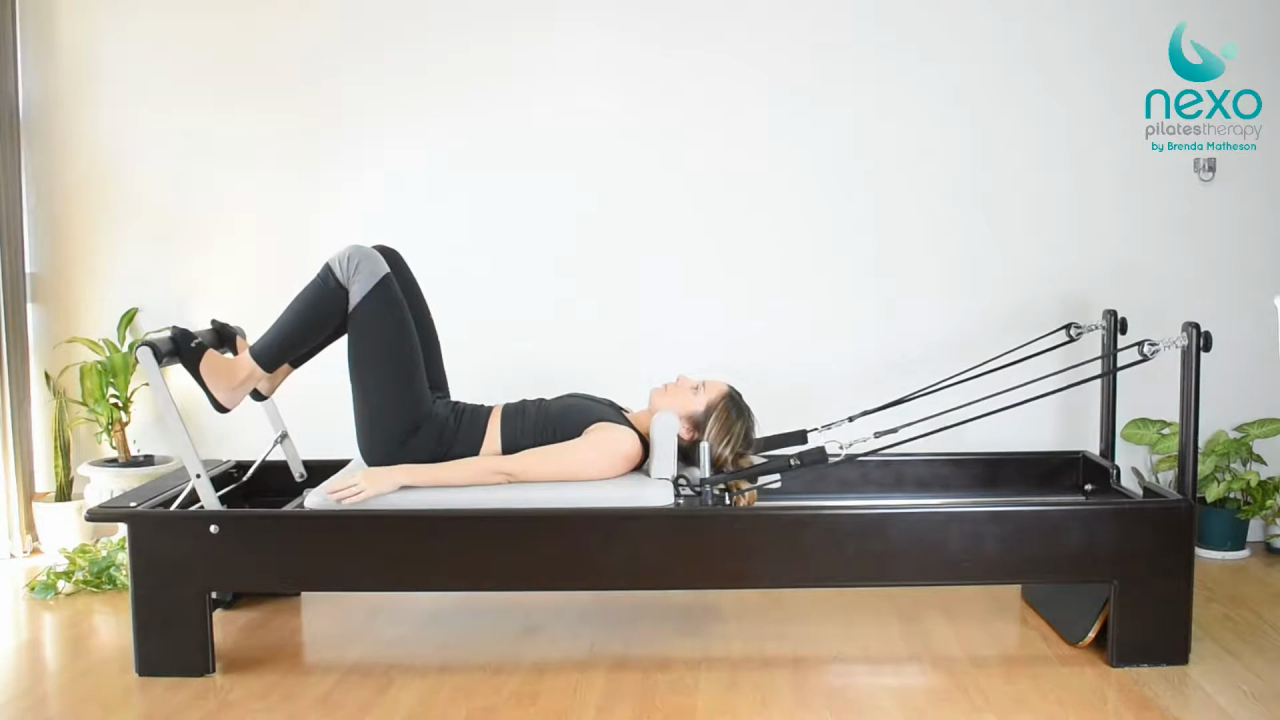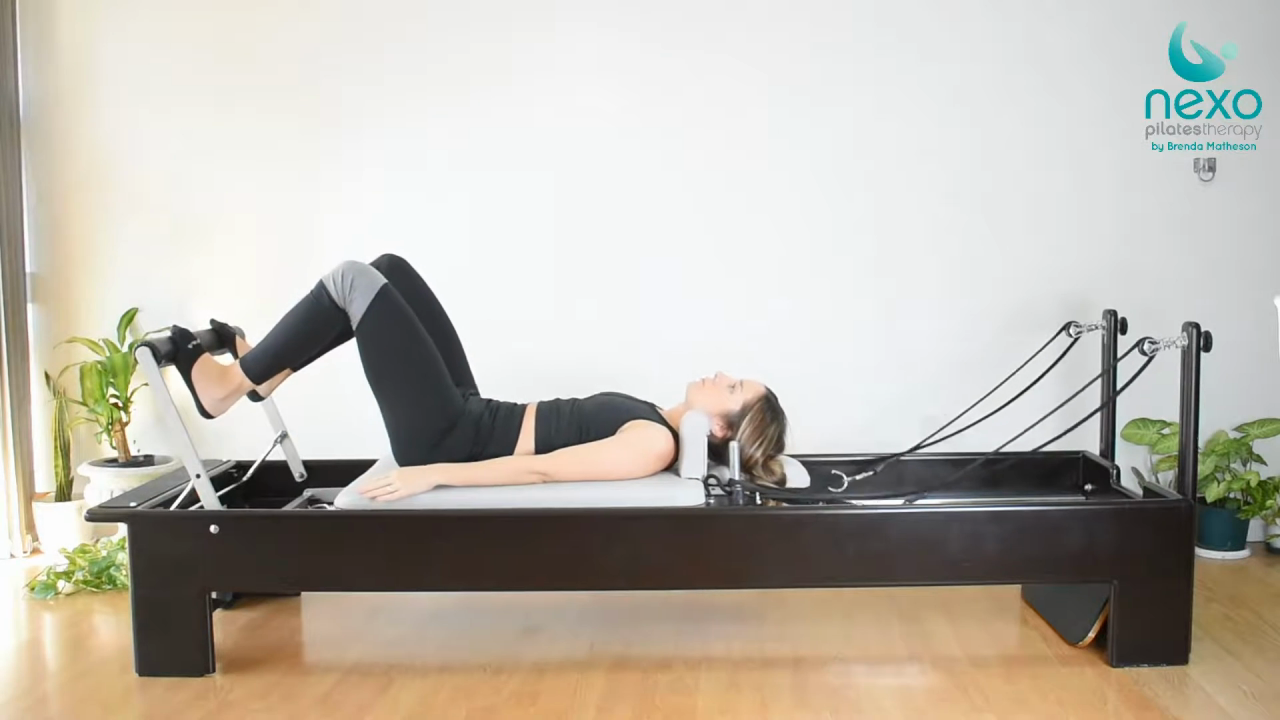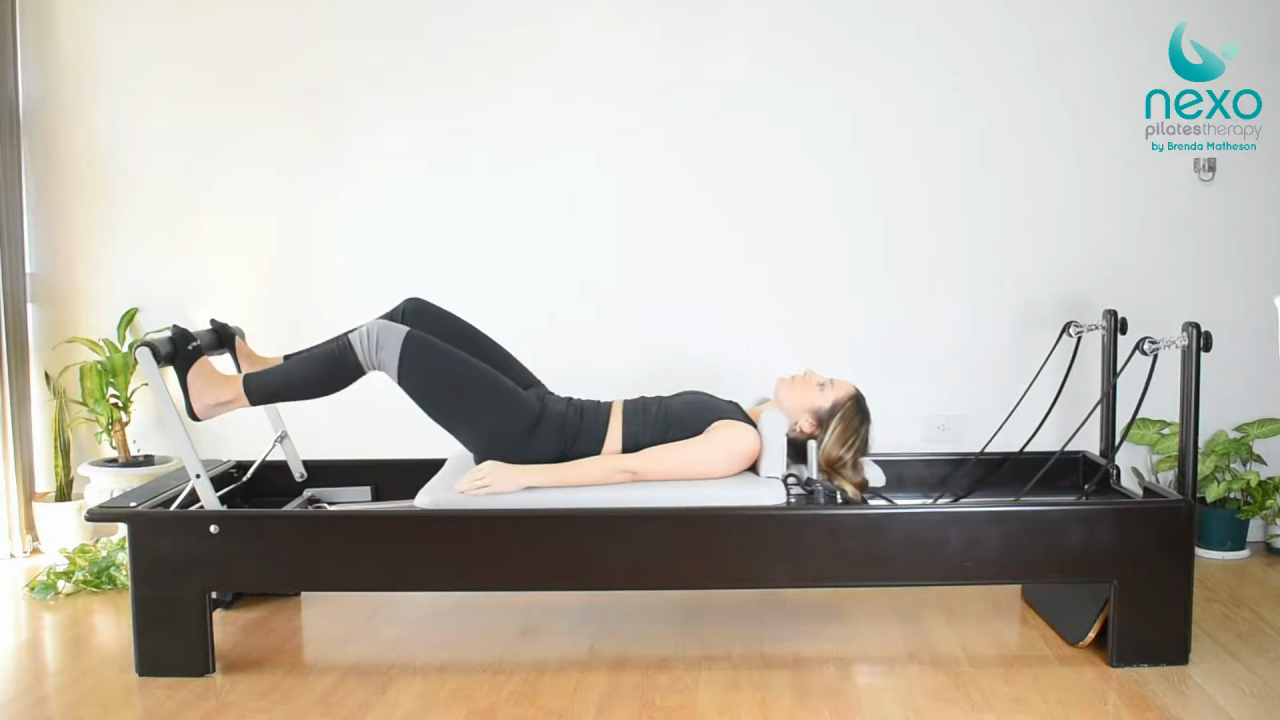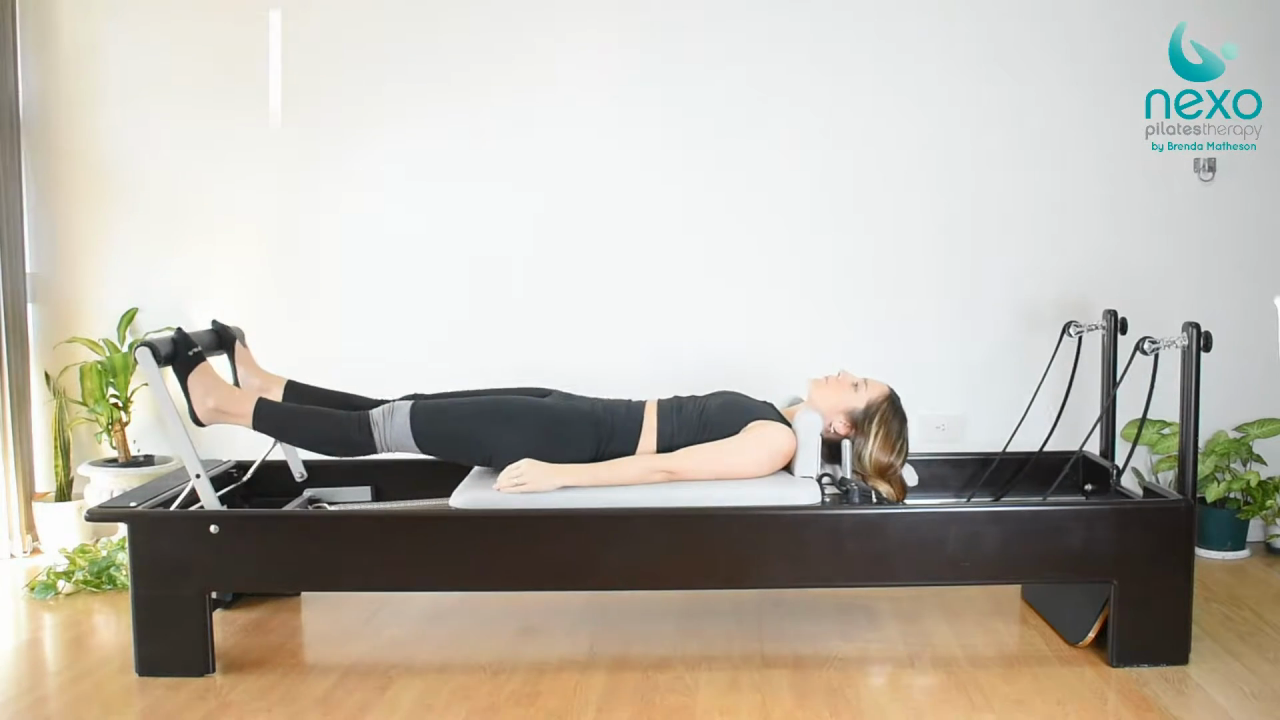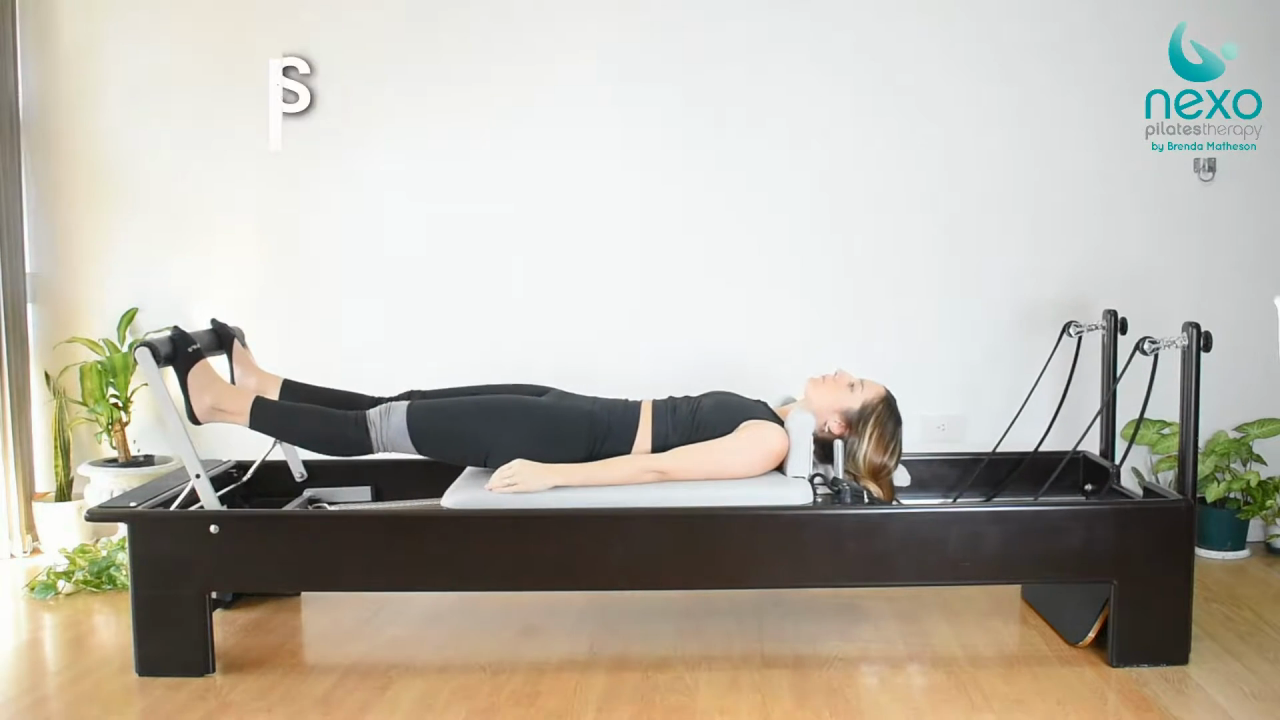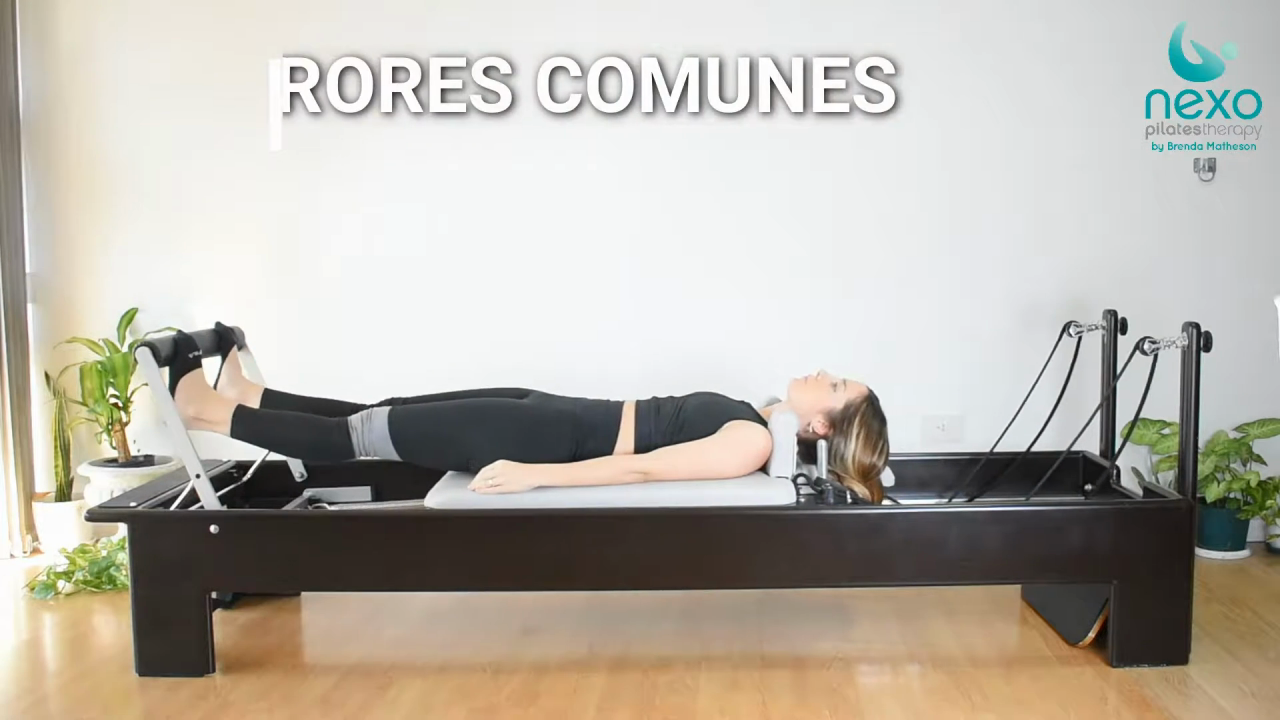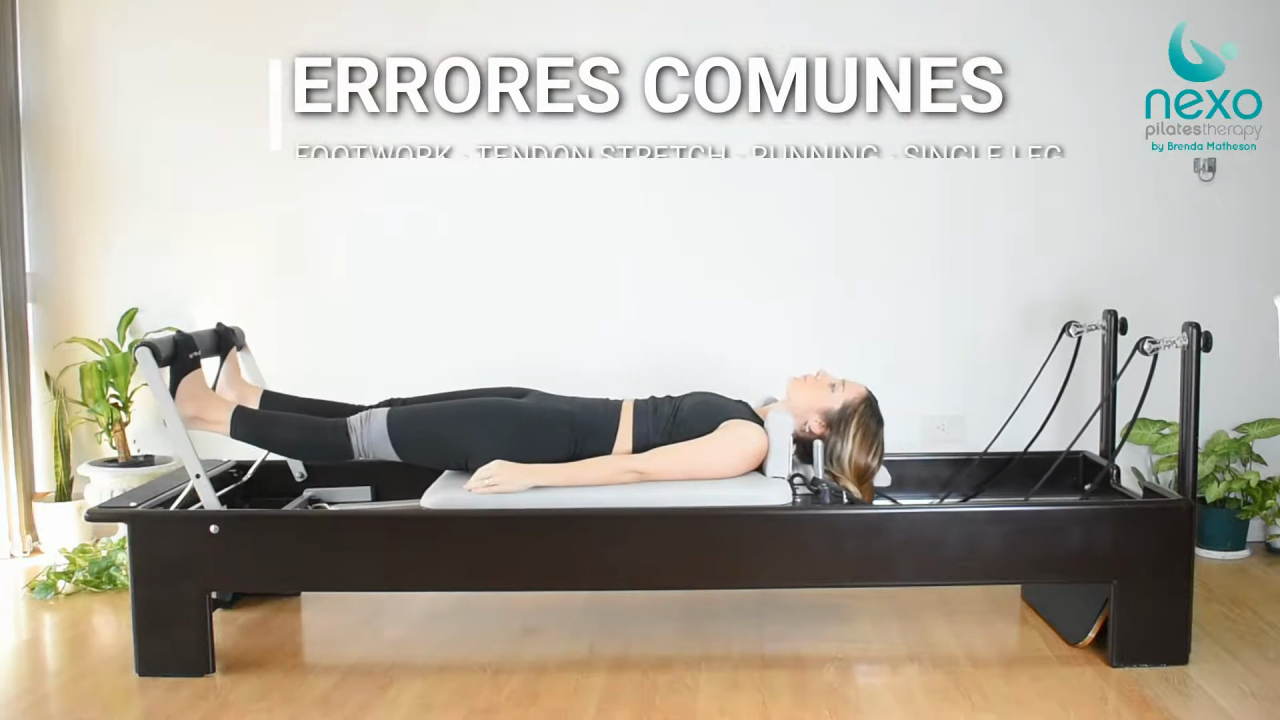
dt=0.4s
person 1, frame 1
left shoulder: (620, 449)
right shoulder: (624, 423)
left elbow: (506, 471)
left wrist: (397, 474)
left hip: (413, 439)
right hip: (439, 420)
left knee: (358, 266)
right knee: (379, 262)
left ankle: (239, 376)
right ankle: (266, 368)
person 1, frame 2
left shoulder: (654, 446)
right shoulder: (655, 421)
left elbow: (543, 470)
left wrist: (433, 474)
left hip: (449, 439)
right hip: (472, 416)
left knee: (352, 280)
right knee: (388, 271)
left ankle: (228, 384)
right ankle: (262, 371)
person 1, frame 3
left shoulder: (741, 444)
right shoulder: (735, 418)
left elbow: (634, 468)
left wrist: (527, 476)
left hip: (537, 436)
right hip: (549, 414)
left knee: (382, 346)
right knee: (410, 316)
left ankle: (222, 393)
right ankle: (262, 368)
person 1, frame 4
left shoulder: (776, 445)
right shoulder: (772, 417)
left elbow: (667, 468)
left wrist: (562, 475)
left hip: (574, 439)
right hip: (578, 415)
left knee: (386, 426)
right knee: (396, 412)
left ankle: (224, 403)
right ankle: (258, 385)
person 1, frame 5
left shoulder: (770, 445)
right shoulder: (767, 417)
left elbow: (660, 468)
left wrist: (552, 475)
left hip: (568, 438)
right hip: (571, 415)
left knee: (376, 429)
right knee: (390, 411)
left ankle: (224, 402)
right ankle: (257, 385)
person 1, frame 6
left shoulder: (754, 446)
right shoulder: (750, 417)
left elbow: (644, 469)
left wrist: (535, 474)
left hip: (554, 439)
right hip: (556, 415)
left knee: (355, 437)
right knee: (376, 417)
left ankle: (207, 410)
right ankle: (239, 394)
person 1, frame 7
left shoulder: (749, 444)
right shoulder: (748, 415)
left elbow: (640, 468)
left wrist: (531, 473)
left hip: (549, 438)
right hip: (552, 414)
left knee: (355, 437)
right knee: (375, 418)
left ankle: (207, 410)
right ankle: (242, 396)
